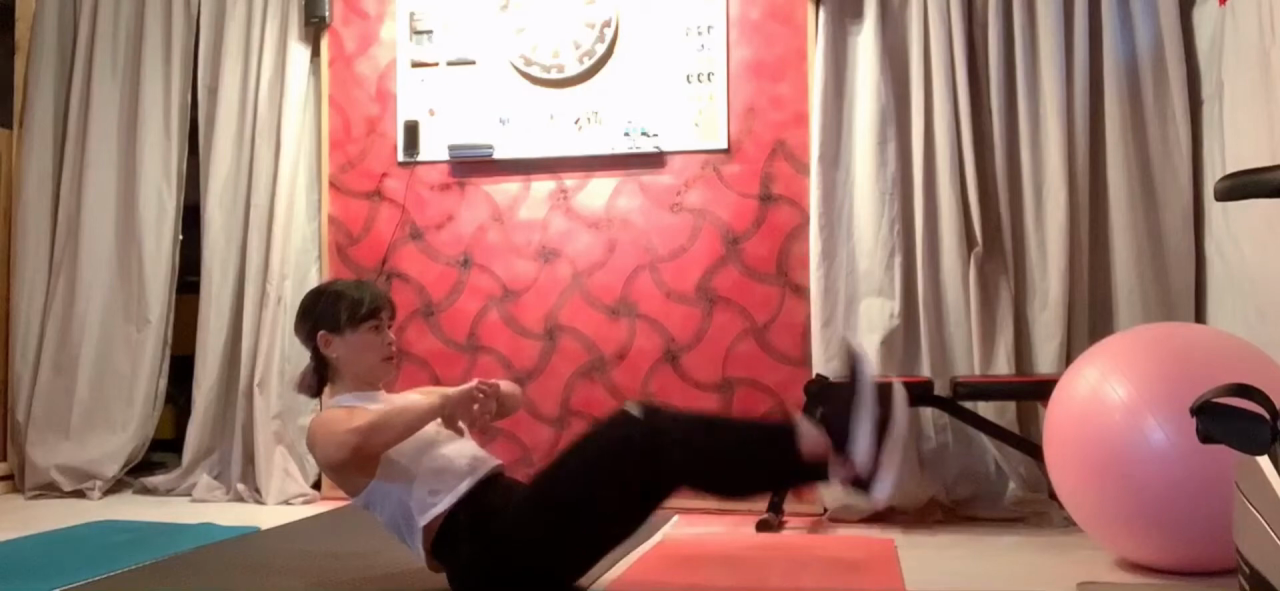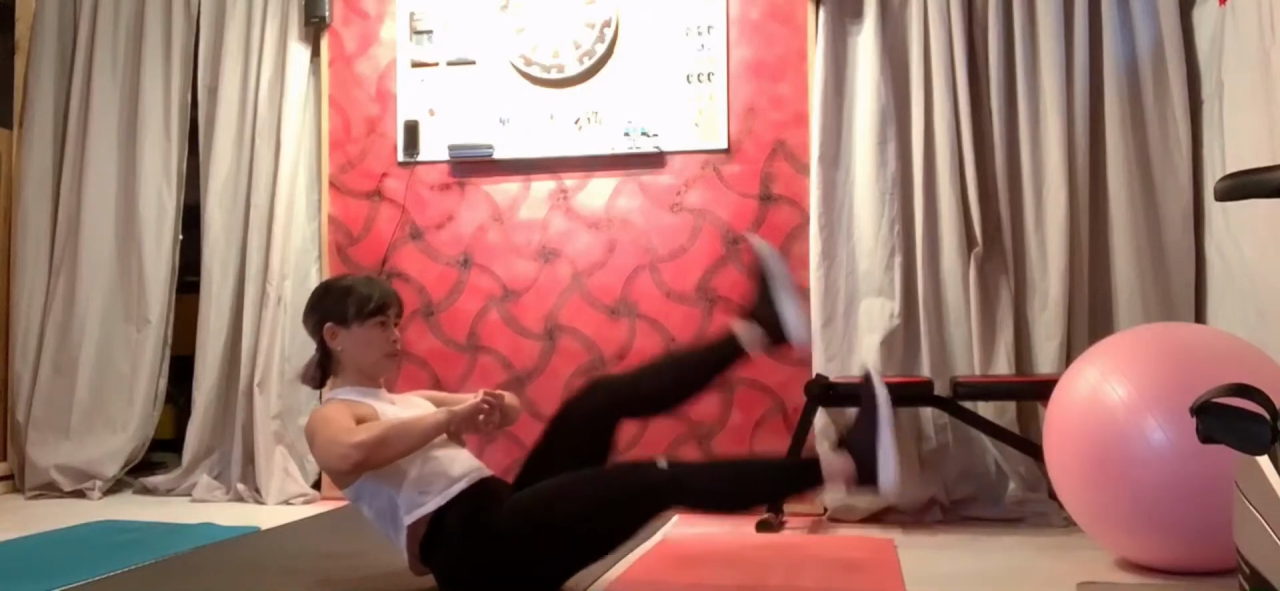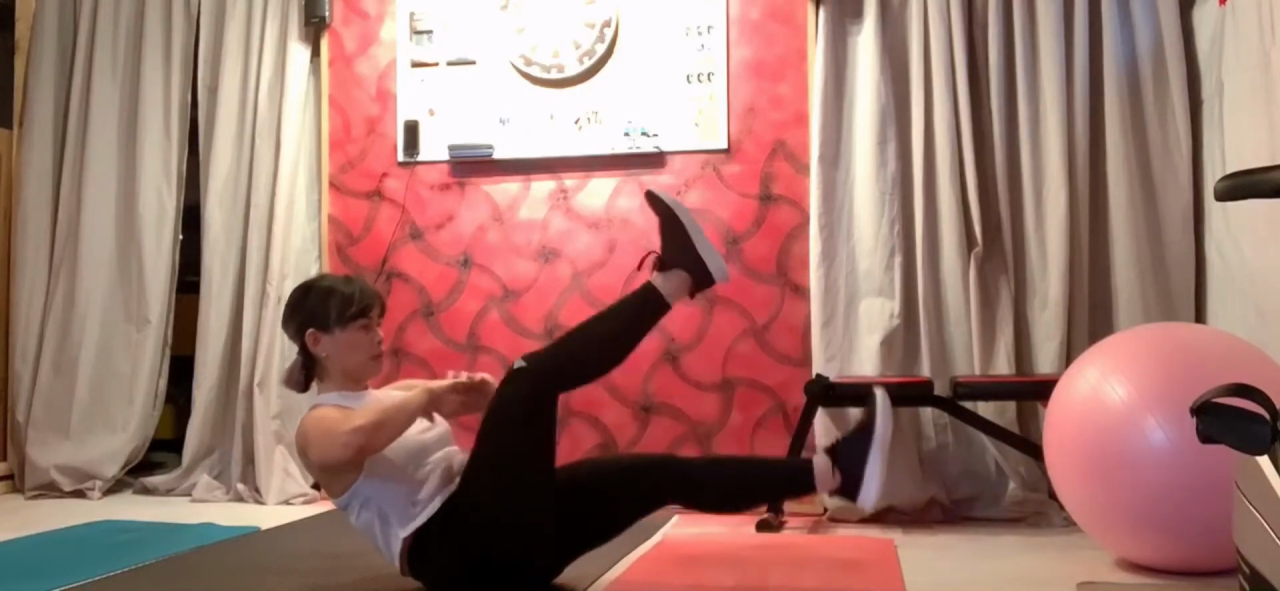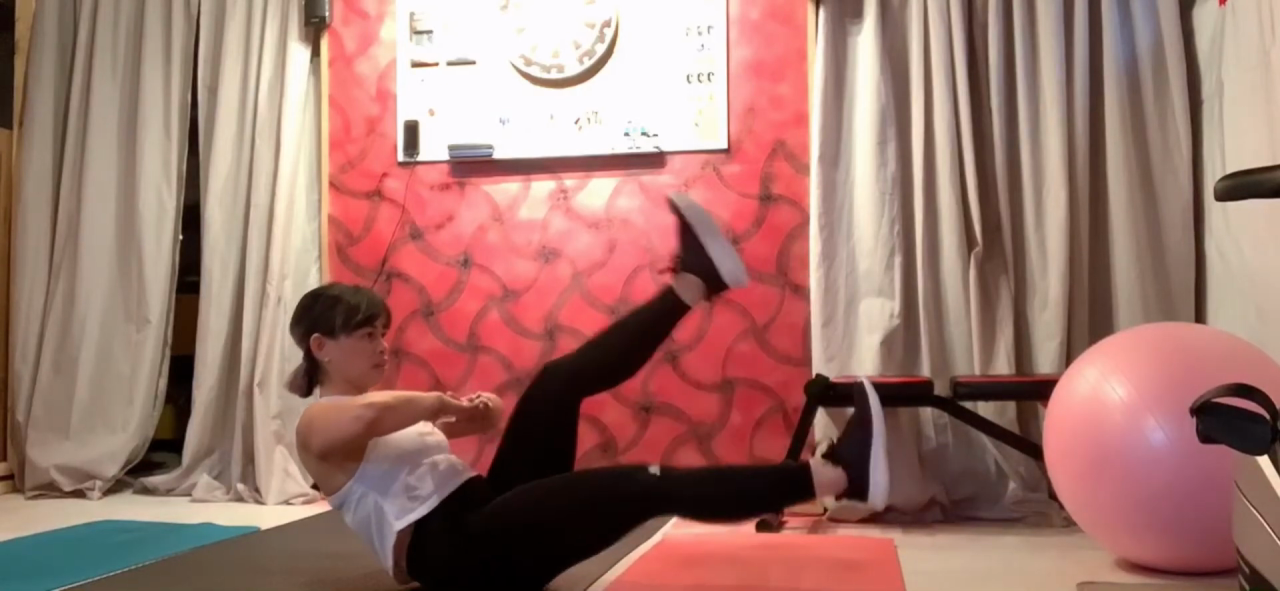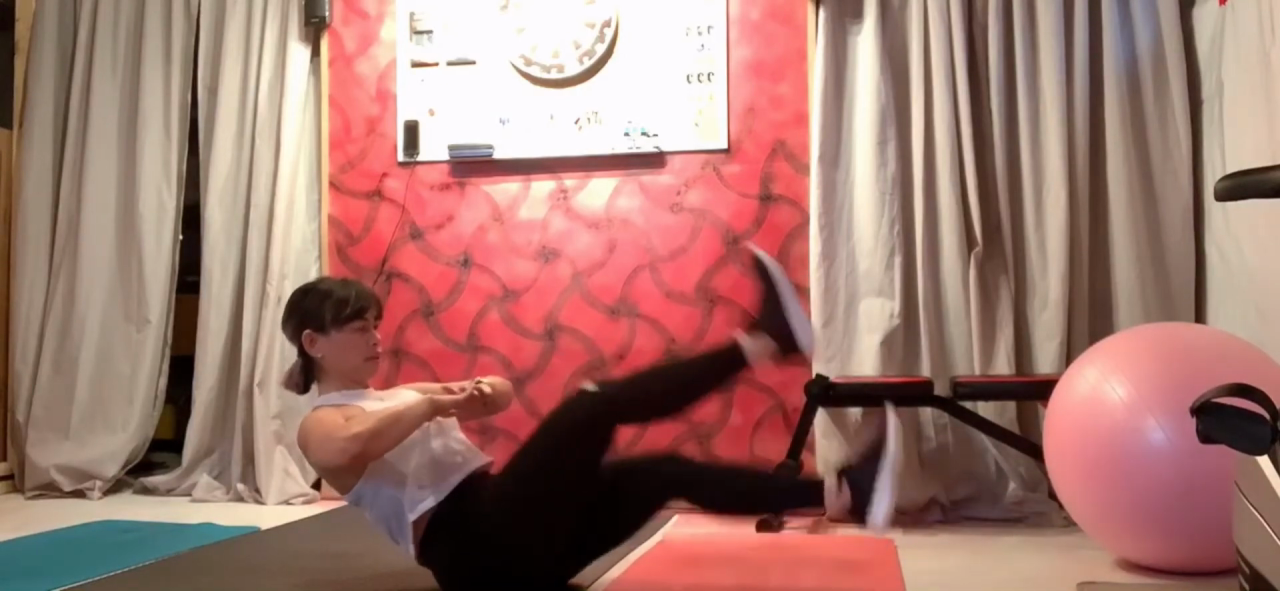
dt=1s
person 1, frame 1
left shoulder: (405, 401)
right shoulder: (330, 425)
left elbow: (510, 397)
right elbow: (347, 448)
left wrist: (483, 396)
right wrist: (444, 403)
left hip: (520, 524)
left knee: (670, 460)
right knee: (635, 427)
left ankle: (839, 459)
right ankle: (814, 436)
person 1, frame 2
left shoulder: (406, 399)
right shoulder: (331, 418)
left elbow: (510, 409)
right elbow: (349, 456)
left wrist: (486, 405)
right wrist: (447, 419)
left hip: (507, 521)
left knee: (602, 398)
right knee: (654, 478)
left ankle: (755, 331)
right ankle: (843, 466)
person 1, frame 3
left shoulder: (391, 395)
right shoulder: (321, 425)
left elbow: (486, 395)
right elbow: (352, 442)
left wrist: (467, 391)
right wrist: (428, 396)
left hip: (511, 534)
left knee: (661, 473)
right knee: (532, 378)
left ankle: (829, 472)
right ankle: (674, 279)
person 1, frame 4
left shoulder: (390, 406)
right shoulder: (319, 425)
left elbow: (488, 414)
right elbow: (366, 419)
left wrist: (477, 406)
right wrist: (439, 405)
left hip: (494, 518)
left knee: (557, 381)
right knee: (646, 486)
left ankle: (690, 285)
right ankle: (832, 476)
person 1, frame 5
left shoulder: (397, 399)
right shoulder: (321, 426)
left elbow: (504, 396)
right elbow: (348, 450)
left wrist: (479, 389)
right wrist: (430, 407)
left hip: (516, 530)
left knee: (670, 473)
right knee: (595, 402)
left ankle: (840, 495)
right ankle: (759, 342)
